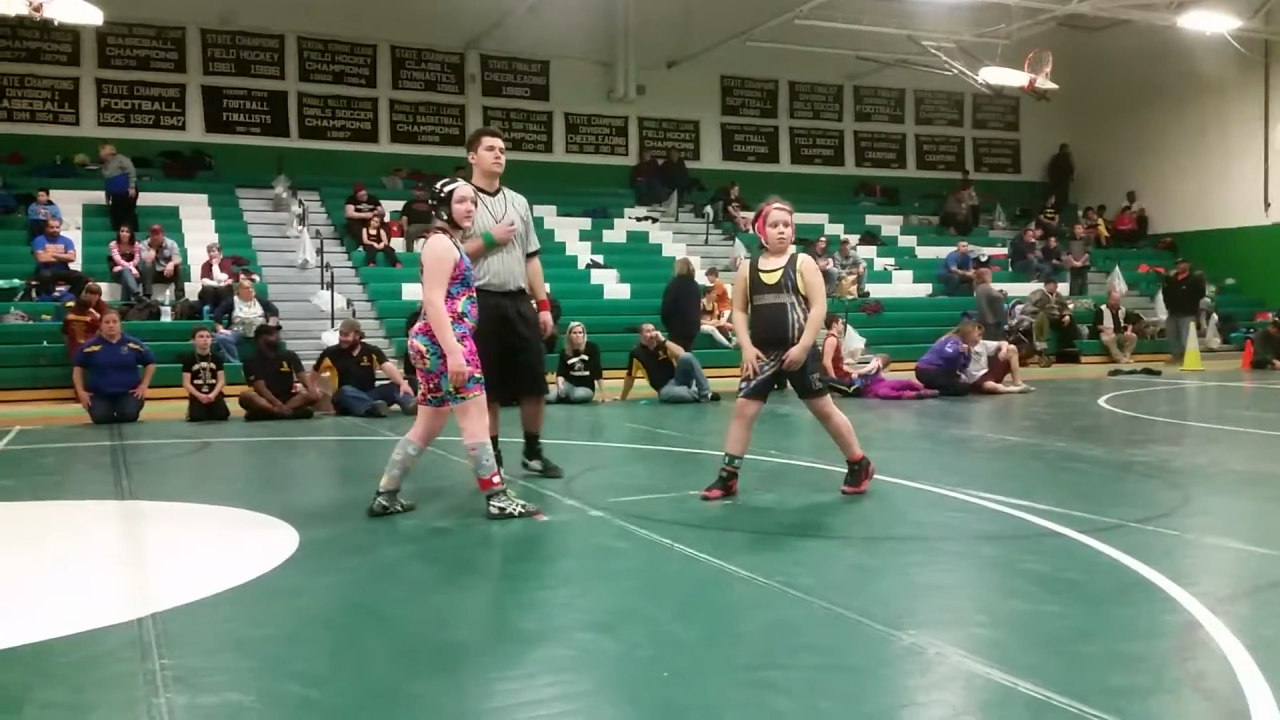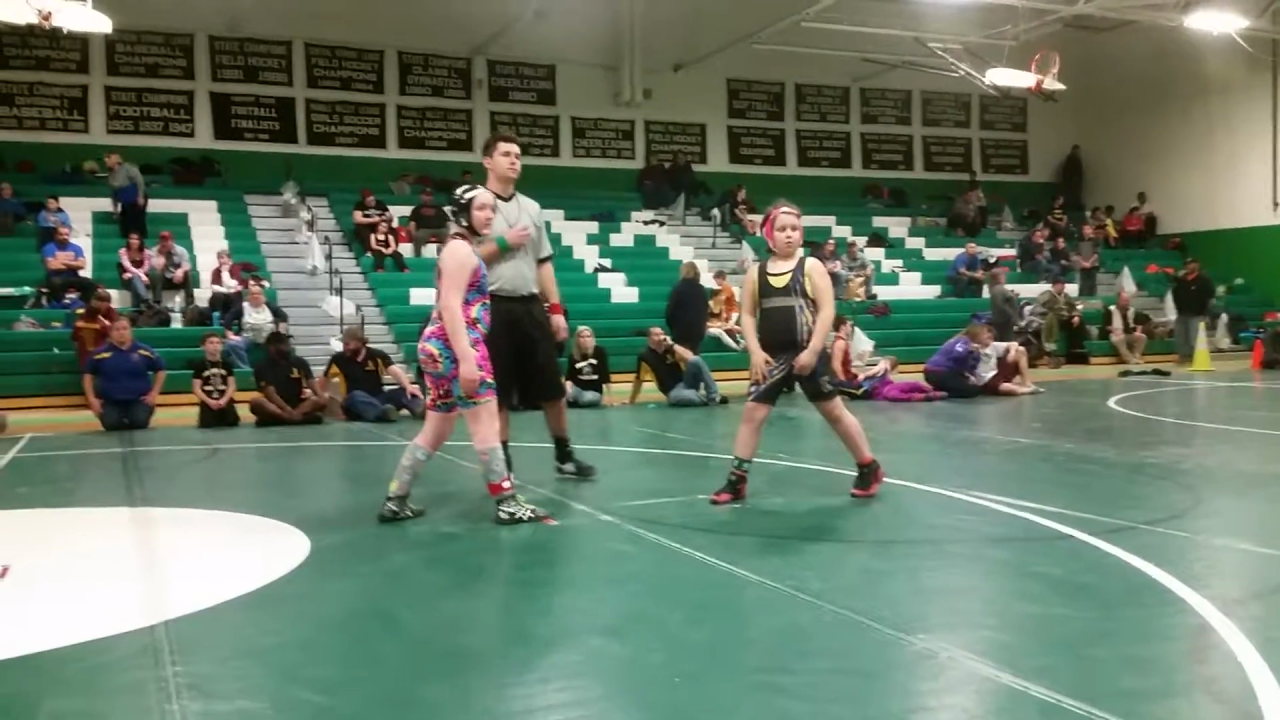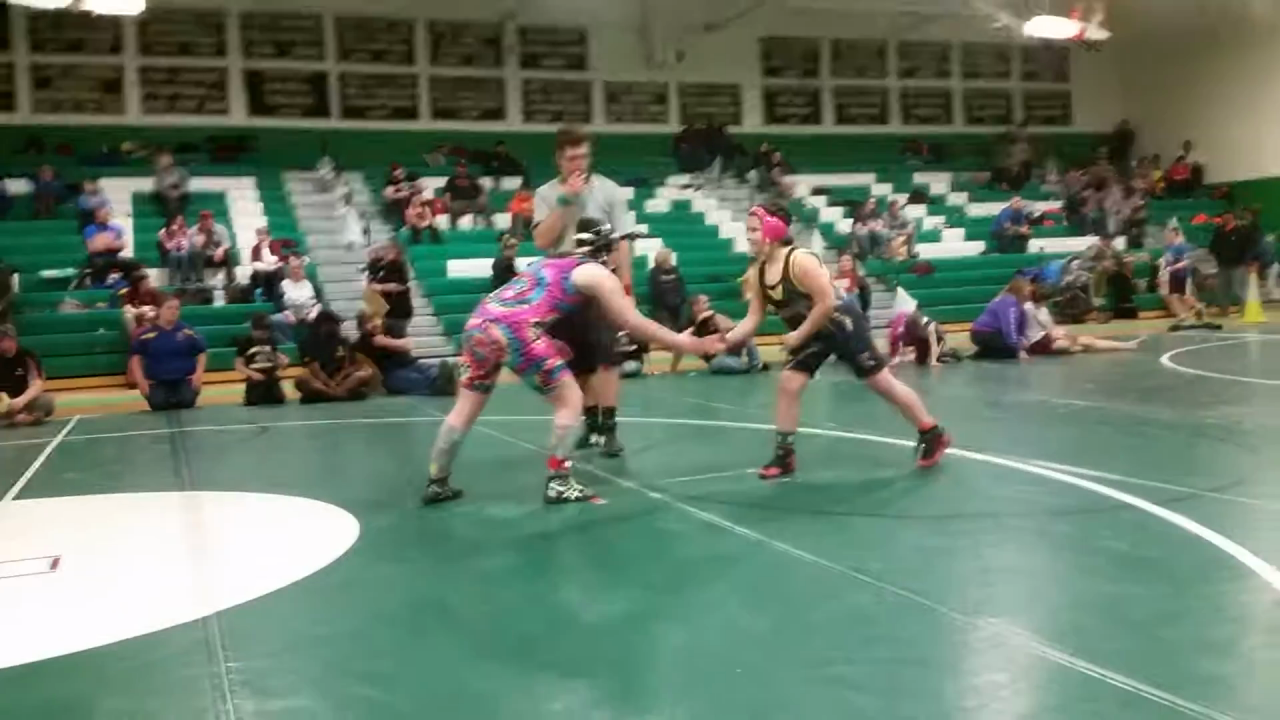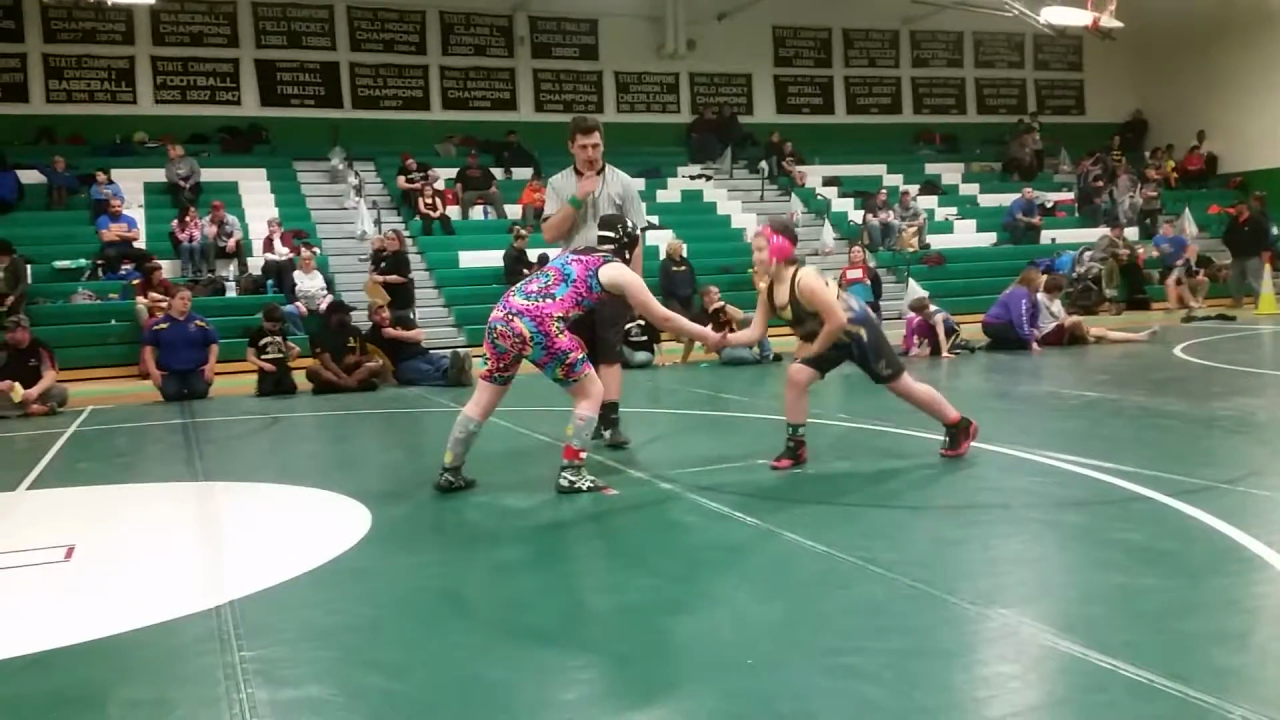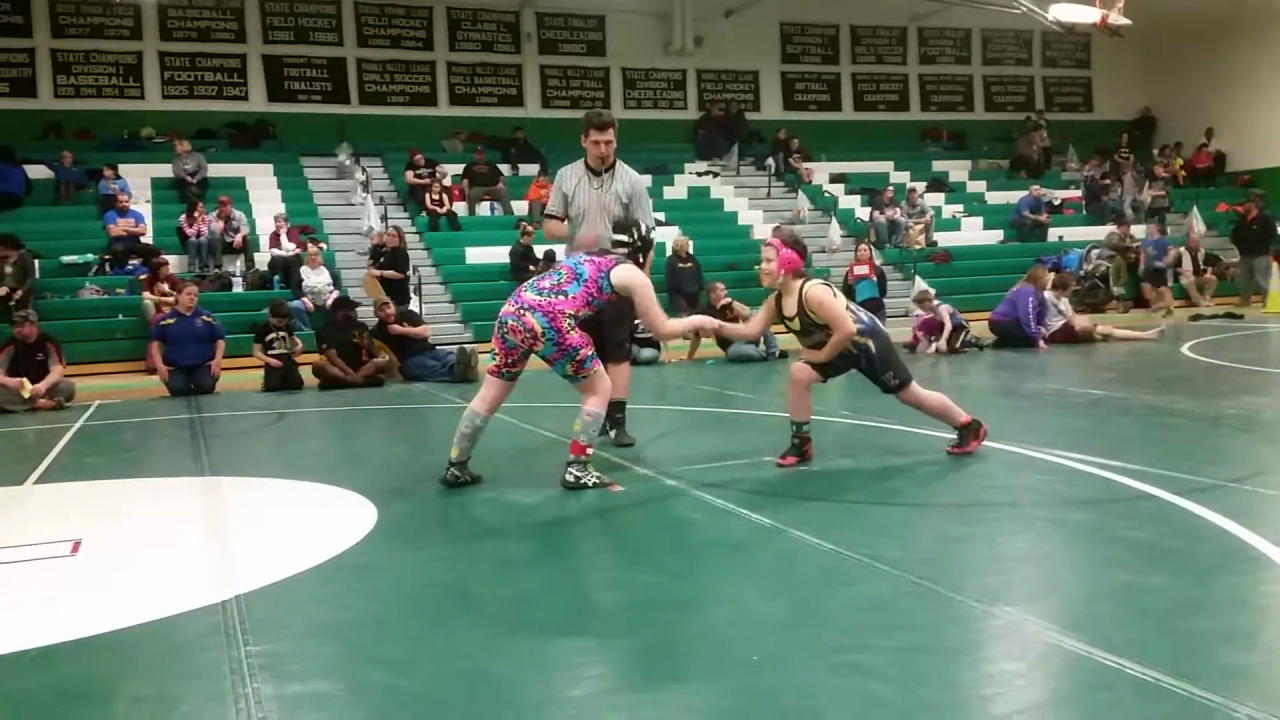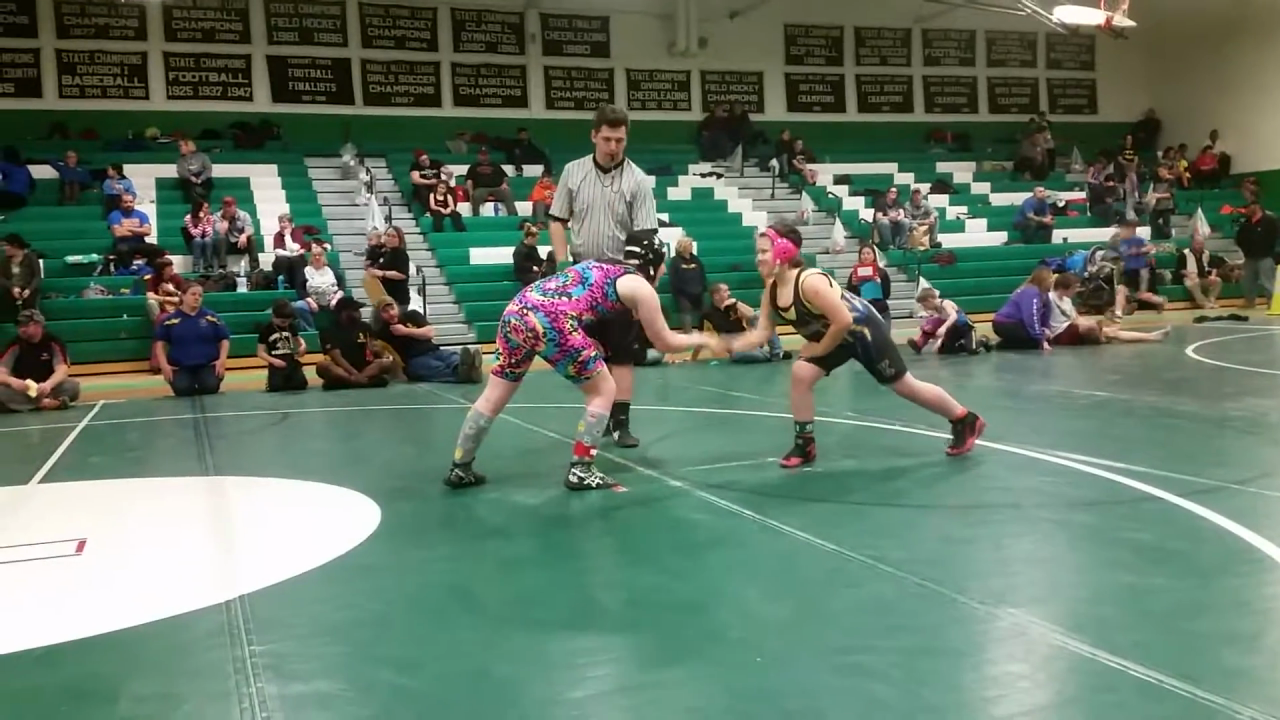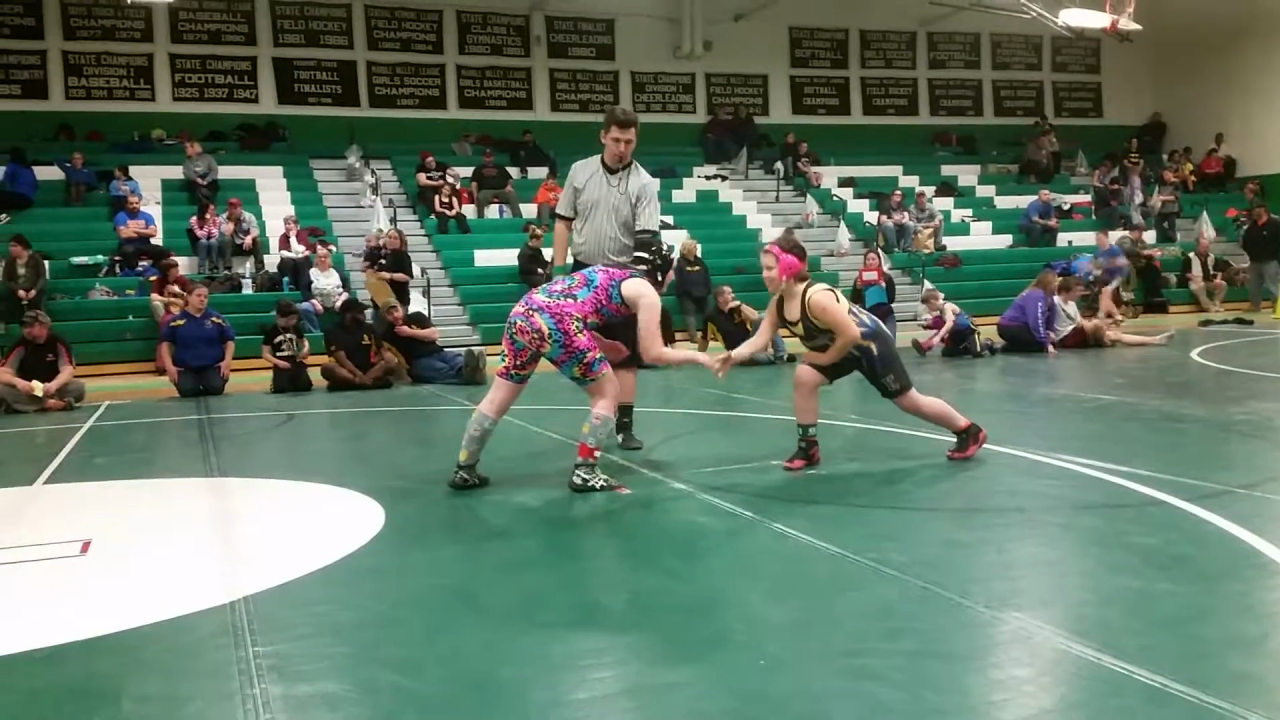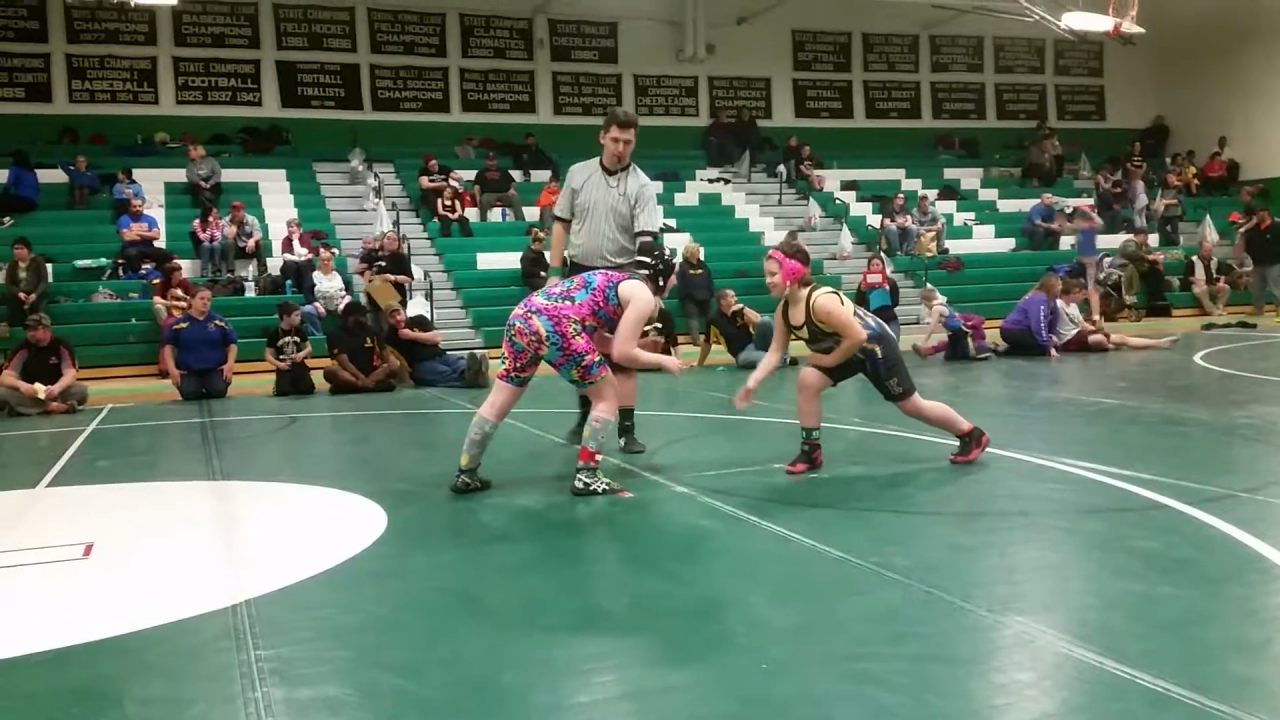
dt=0.2s
person 1, frame 1
left shoulder: (519, 203)
left wrist: (544, 305)
right wrist: (490, 239)
left hip: (518, 303)
right hip: (481, 304)
left knee: (534, 383)
right knee: (485, 389)
left ankle: (533, 452)
right ankle: (492, 458)
person 1, frame 2
left shoulder: (532, 208)
left wrist: (556, 308)
right wrist: (502, 243)
left hip: (530, 307)
right hip: (494, 308)
left knee: (551, 386)
right knee: (497, 393)
left ankle: (564, 456)
right ankle: (502, 461)
person 1, frame 3
left shoulder: (608, 190)
right shoulder: (546, 194)
left elbow: (622, 242)
right elbow: (542, 240)
left wrist: (625, 288)
right wrist: (564, 200)
left knee: (605, 354)
right knee: (577, 361)
left ankle: (608, 427)
right ankle: (591, 425)
person 1, frame 4
left shoulder: (622, 183)
right shoulder: (558, 184)
right elbow: (550, 233)
right wrist: (576, 200)
left knee: (609, 349)
right knee: (586, 353)
left ankle: (612, 422)
right ankle: (599, 417)
person 1, frame 5
left shoulder: (631, 181)
right shoulder: (566, 177)
left elbow: (642, 235)
right elbow: (549, 224)
right wrist: (574, 237)
left knee: (617, 349)
right knee: (592, 350)
left ankle: (617, 421)
right ankle: (603, 414)
person 1, frame 6
left shoulder: (638, 180)
right shoulder: (573, 172)
left elbow: (645, 236)
right elbow: (557, 223)
right wrist: (562, 267)
left knee: (621, 351)
left ankle: (621, 423)
right ankle: (604, 414)
person 1, frame 7
left shoulder: (644, 183)
right shoulder: (580, 171)
left elbow: (647, 238)
right elbow: (563, 223)
right wrist: (559, 271)
right hip: (584, 272)
left knee: (625, 353)
left ankle: (625, 426)
person 1, frame 8
left shoulder: (641, 185)
right shoulder: (578, 173)
left elbow: (646, 239)
right elbow: (561, 226)
right wrist: (554, 271)
right hip: (579, 274)
left ankle: (627, 430)
right ankle: (585, 411)
person 2, frame 1
left shoulder: (452, 244)
right shoulder: (441, 242)
right elbow: (434, 301)
right wrist: (454, 352)
left hip: (433, 343)
right hip: (443, 341)
left knee: (427, 426)
right knee: (475, 419)
left ankle: (385, 496)
right ankle: (498, 498)
person 2, frame 2
left shoulder: (463, 249)
right shoulder: (460, 248)
right elbow: (451, 308)
right wrist: (467, 358)
left hip: (439, 347)
right hip: (453, 347)
left knee: (435, 431)
right knee: (486, 424)
left ankle: (394, 501)
right ankle: (507, 504)
person 2, frame 3
left shoulder: (553, 262)
right shoulder: (595, 273)
right elbow: (634, 324)
right wrist: (684, 343)
left hip: (481, 322)
right hip: (514, 331)
left knee: (465, 408)
right knee: (569, 400)
left ankle: (436, 483)
right ankle: (558, 483)
person 2, frame 4
left shoulder: (574, 255)
right shoulder: (620, 272)
right elbow: (662, 317)
left wrist: (575, 340)
right wrist: (702, 333)
left hip: (503, 315)
right hip: (538, 325)
left knee: (482, 400)
right knee: (590, 392)
left ankle: (450, 473)
right ankle: (571, 473)
person 2, frame 5
left shoulder: (588, 257)
right shoulder: (633, 274)
right elbow: (662, 329)
right wrist: (700, 321)
left hip: (514, 310)
right hip: (548, 322)
left knee: (490, 395)
right knee: (599, 389)
left ankle: (456, 467)
right ankle: (577, 468)
person 2, frame 6
left shoulder: (599, 267)
right shoulder: (640, 287)
right elbow: (666, 343)
left wrist: (585, 342)
right wrist: (701, 339)
left hip: (517, 311)
right hip: (550, 322)
left knee: (494, 395)
right knee: (603, 390)
left ankle: (460, 468)
right ankle: (580, 470)
person 2, frame 7
left shoulder: (611, 274)
right shoulder: (646, 292)
right elbow: (653, 354)
left wrist: (606, 345)
right wrist: (696, 356)
left hip: (524, 312)
right hip: (557, 323)
left knee: (498, 396)
right knee: (607, 392)
left ankle: (464, 470)
right ankle: (584, 471)
person 2, frame 8
left shoulder: (615, 280)
right shoulder: (643, 294)
left elbow: (598, 343)
right elbow: (622, 353)
left wrist: (644, 344)
right wrist: (662, 360)
left hip: (522, 316)
right hip: (555, 326)
left knee: (498, 402)
right knee: (608, 395)
left ankle: (465, 473)
right ankle: (586, 475)
person 3, frame 1
left shoulder: (803, 263)
right shoulder: (748, 269)
left elbow: (819, 307)
right elbow: (738, 311)
left wrist: (803, 346)
right wrist: (746, 347)
left hip: (797, 351)
right hip: (762, 353)
left knee: (823, 408)
right knee: (743, 409)
left ankle: (860, 465)
right ankle: (727, 478)
person 3, frame 2
left shoulder: (811, 267)
right shoulder: (756, 272)
left elbow: (827, 310)
right elbow: (747, 315)
left wrist: (813, 351)
right wrist: (755, 352)
left hip: (806, 353)
right hip: (771, 356)
left knee: (833, 411)
right knee: (752, 413)
left ankle: (870, 469)
right ankle: (736, 481)
person 3, frame 3
left shoulder: (799, 260)
right shoulder: (759, 272)
left elbow: (827, 303)
right elbow: (752, 320)
left wrist: (799, 334)
right wrist: (727, 339)
left hip: (843, 323)
right hip: (811, 332)
left knee: (881, 382)
right knee: (789, 384)
left ankle: (931, 433)
right ankle: (784, 455)
person 3, frame 4
left shoulder: (806, 280)
right shoulder: (769, 292)
left elbow: (838, 320)
right elbow: (753, 333)
left wrist: (815, 347)
right wrist: (722, 338)
left hip: (859, 331)
right hip: (827, 338)
left knee: (902, 385)
right knee: (797, 376)
left ankle: (960, 426)
right ankle: (795, 447)
person 3, frame 5
left shoulder: (814, 292)
right shoulder: (776, 299)
left elbow: (846, 331)
right elbow: (752, 330)
left wrist: (823, 355)
right wrist: (720, 328)
left hip: (867, 340)
right hip: (838, 345)
left knee: (909, 394)
right knee: (799, 375)
left ankle: (969, 427)
right ankle: (801, 445)
person 3, frame 6
left shoulder: (810, 282)
right shoulder: (771, 291)
left elbow: (843, 321)
right elbow: (761, 333)
left wrist: (821, 348)
right wrist: (734, 344)
left hip: (864, 331)
right hip: (837, 335)
left knee: (905, 386)
right knee: (801, 374)
left ankle: (966, 421)
right ankle: (804, 445)
person 3, frame 7
left shoulder: (816, 297)
right shoulder: (777, 305)
left elbow: (851, 334)
right elbow: (759, 340)
left wrist: (827, 357)
right wrist: (732, 357)
left hip: (871, 343)
right hip: (842, 346)
left knee: (909, 401)
right knee: (804, 378)
left ankle: (969, 431)
right ankle: (808, 449)
person 3, frame 8
left shoulder: (821, 301)
right shoulder: (783, 310)
left elbow: (857, 336)
right elbow: (775, 354)
left wrist: (832, 360)
right wrist: (752, 384)
left hip: (874, 345)
right hip: (843, 347)
left knee: (910, 404)
right knee: (808, 381)
left ankle: (972, 436)
right ankle: (810, 452)
